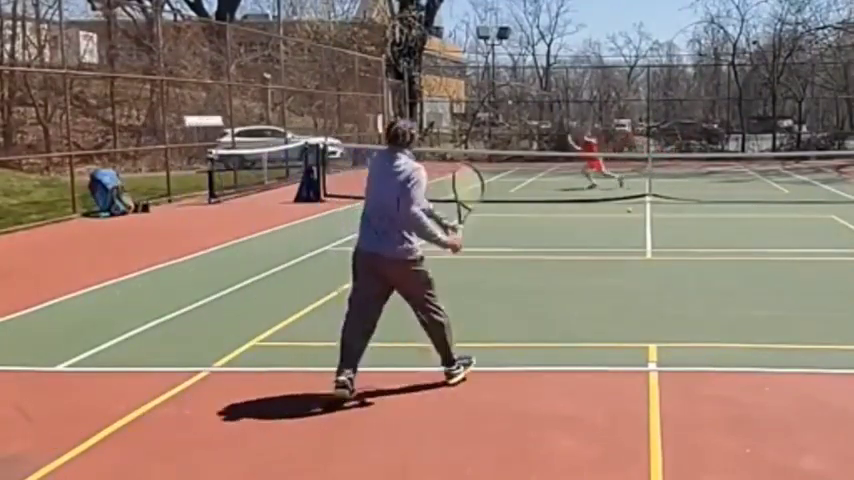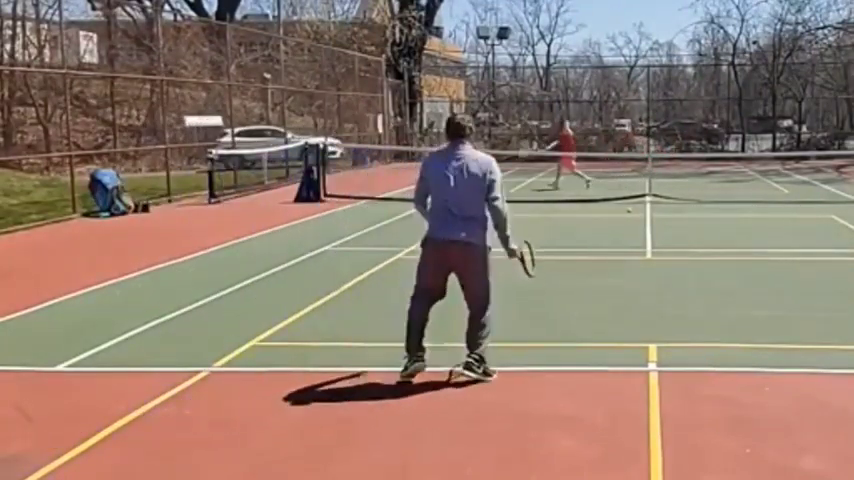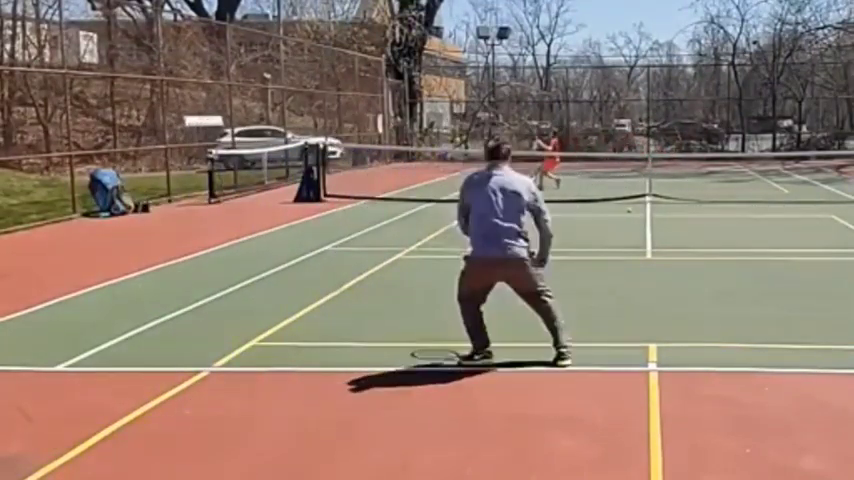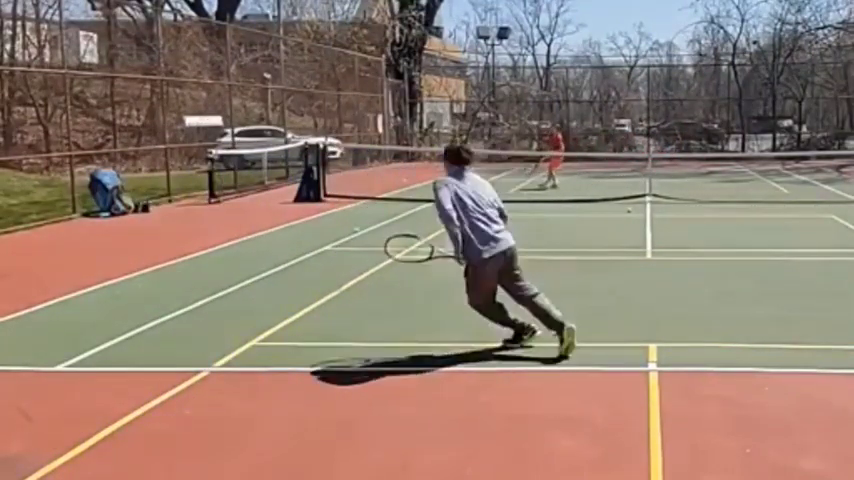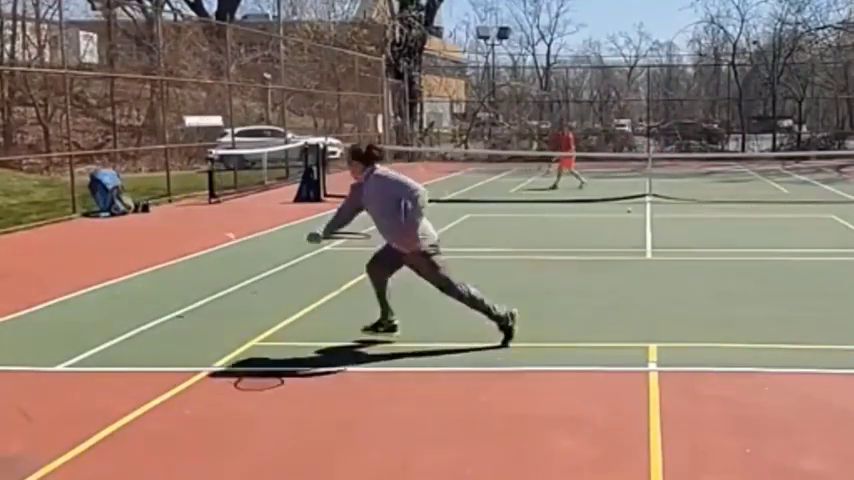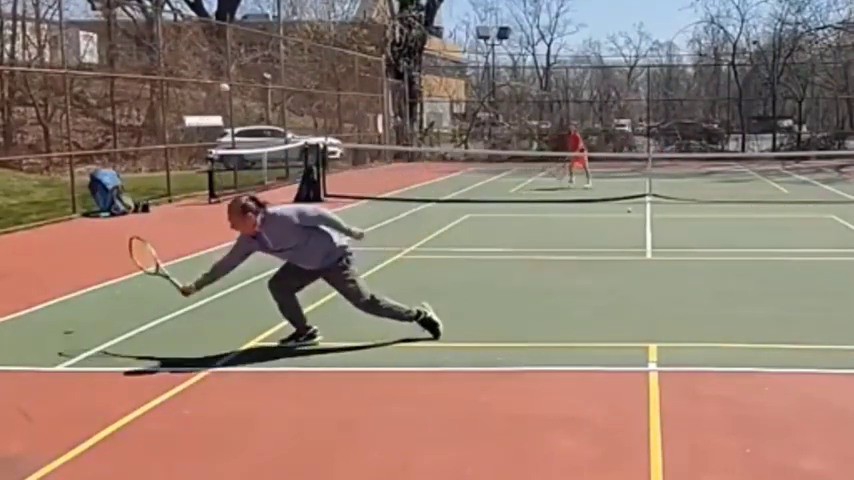
dt=0.3s
person 1, frame 1
left shoulder: (378, 162)
right shoulder: (413, 169)
right elbow: (413, 214)
left wrist: (440, 220)
right wrist: (445, 240)
left hip: (367, 252)
right hip: (400, 255)
left knee: (359, 315)
right knee: (431, 310)
left ankle: (345, 377)
right ankle: (452, 366)
person 1, frame 2
left shoulder: (431, 161)
right shoulder: (486, 163)
left elbow: (419, 202)
right elbow: (497, 207)
right wrist: (508, 244)
left hip: (437, 242)
right hip: (472, 244)
left knee: (422, 300)
right knee: (480, 305)
left ankle: (414, 358)
right ankle: (475, 360)
person 1, frame 3
left shoulder: (472, 182)
right shoulder: (525, 183)
left elbow: (463, 222)
right elbow: (544, 225)
right wrist: (542, 257)
left hip: (481, 259)
right hip: (516, 256)
left knee: (467, 298)
right knee: (542, 299)
left ankle: (480, 349)
right ankle: (562, 350)
person 1, frame 4
left shoulder: (443, 184)
right shoulder: (481, 182)
left elbow: (448, 216)
left wrist: (461, 251)
left hip: (481, 256)
right hip: (505, 247)
left knee: (479, 300)
right knee: (528, 294)
left ankle: (522, 329)
right ankle: (562, 328)
person 1, frame 5
left shoulder: (382, 177)
right shoulder: (360, 186)
left elbow: (418, 193)
right elbow: (346, 212)
left wrist: (413, 231)
right wrist: (323, 233)
left hip: (420, 244)
right hip: (399, 245)
left knee: (450, 287)
right knee: (375, 269)
left ankle: (503, 317)
right ankle: (386, 321)
person 1, frame 6
left shoulder: (280, 217)
right shoulder: (247, 240)
left elbow: (320, 214)
right elbow: (227, 263)
left wrist: (349, 231)
right wrist: (197, 284)
left hip: (334, 255)
right hip: (309, 261)
left knee: (365, 300)
right knee: (278, 286)
left ankle: (419, 314)
right ankle: (305, 332)
